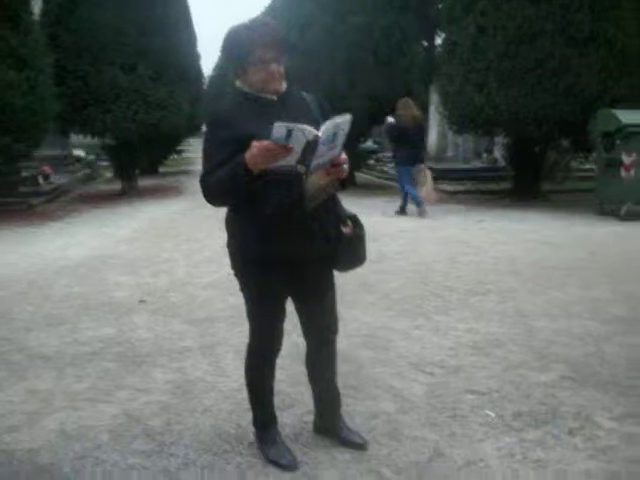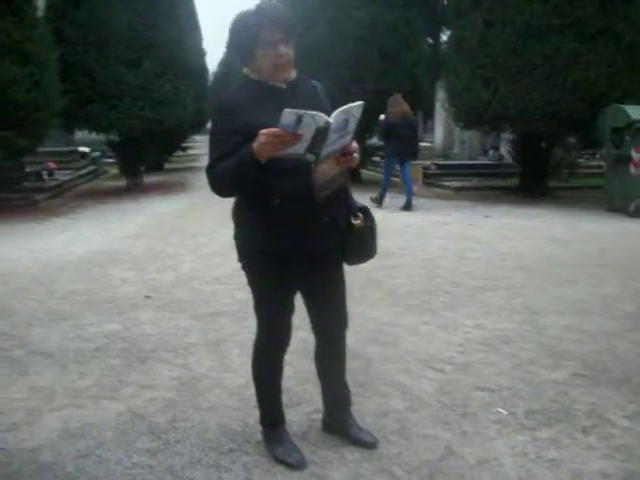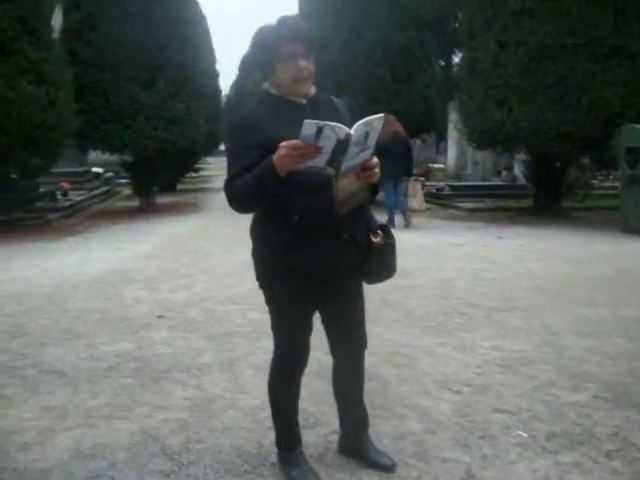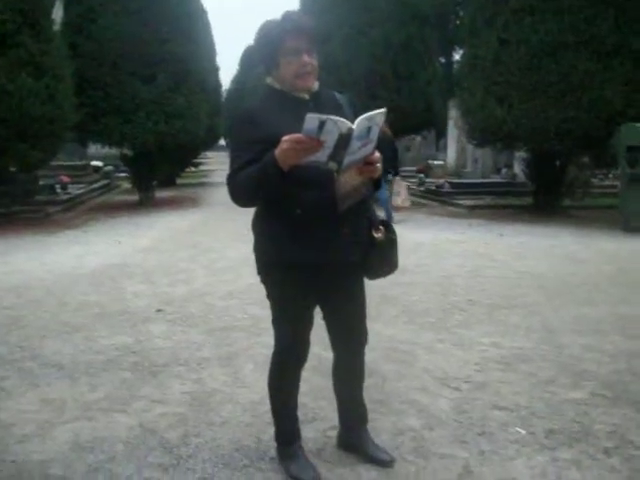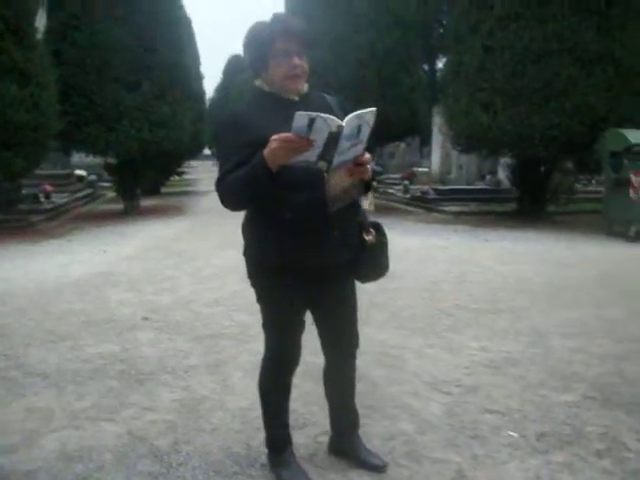
dt=0.4s
person 1, frame 1
left shoulder: (303, 102)
right shoulder: (226, 114)
right elbow: (213, 190)
left wrist: (338, 166)
right wrist: (248, 164)
left hip: (313, 243)
right hip: (262, 253)
left knee: (323, 333)
right knee: (265, 340)
left ankle: (328, 415)
right ankle: (266, 430)
person 1, frame 2
left shoulder: (313, 91)
right shoulder: (234, 104)
left elbow: (335, 147)
right elbow: (220, 181)
left wrist: (348, 157)
right wrist: (256, 153)
left hip: (323, 236)
right hip: (270, 246)
left knee: (333, 329)
right knee: (273, 336)
left ankle: (338, 413)
right ankle: (273, 428)
person 1, frame 3
left shoulder: (334, 108)
right shoulder: (252, 120)
left elbow: (356, 169)
right elbow: (238, 196)
left wrist: (370, 172)
right wrist: (276, 167)
left hip: (342, 256)
right hip: (288, 263)
left knee: (351, 349)
right knee: (291, 356)
left ankle: (355, 435)
person 1, frame 4
left shoulder: (336, 103)
right shoulder: (255, 114)
left elbow: (358, 165)
right elbow: (241, 191)
left wrist: (372, 169)
right wrist: (279, 161)
left hip: (344, 251)
right hip: (289, 258)
left knee: (352, 344)
right knee: (291, 350)
left ankle: (353, 430)
person 1, frame 5
left shoulder: (326, 105)
right shoulder: (244, 116)
left elbow: (348, 168)
right elbow: (231, 194)
left wrist: (362, 170)
right wrist: (268, 161)
left hip: (334, 254)
right hip: (279, 261)
left knee: (343, 348)
right knee: (282, 354)
left ankle: (345, 436)
